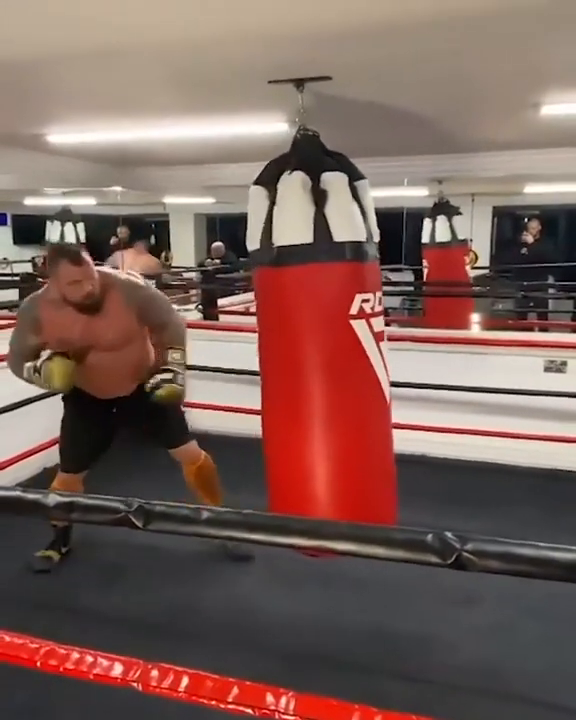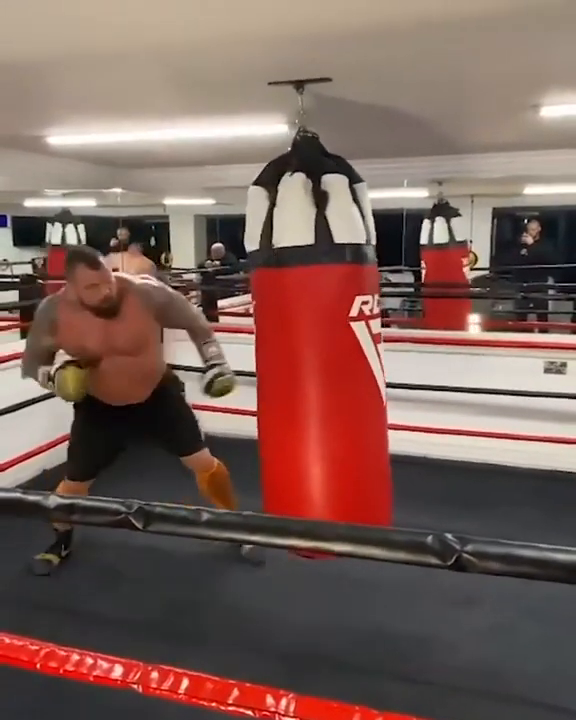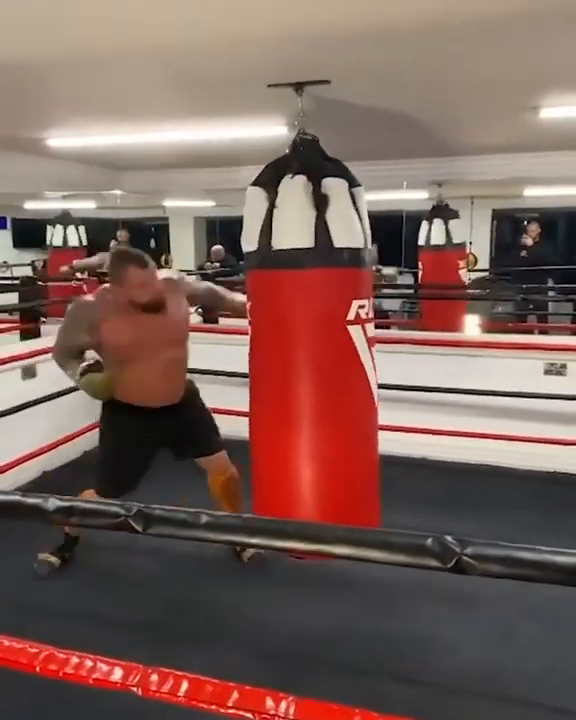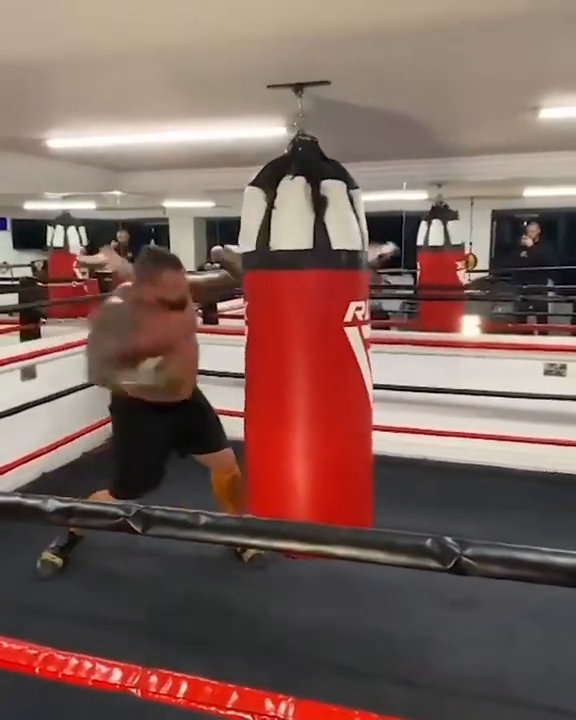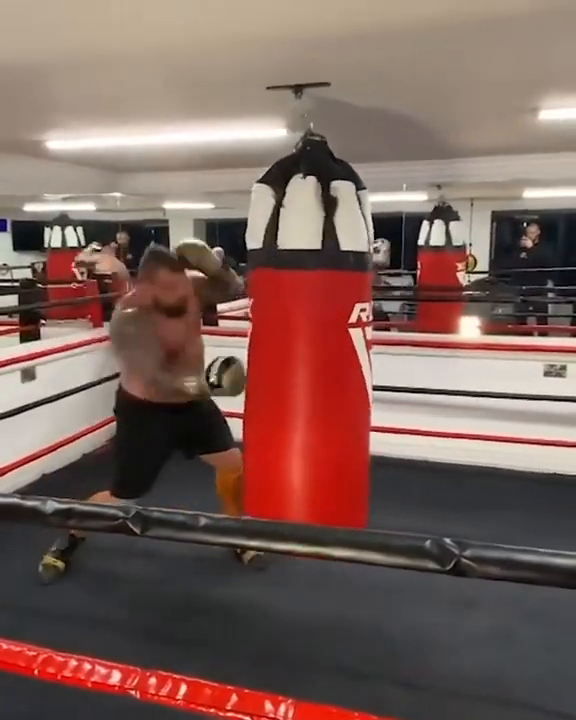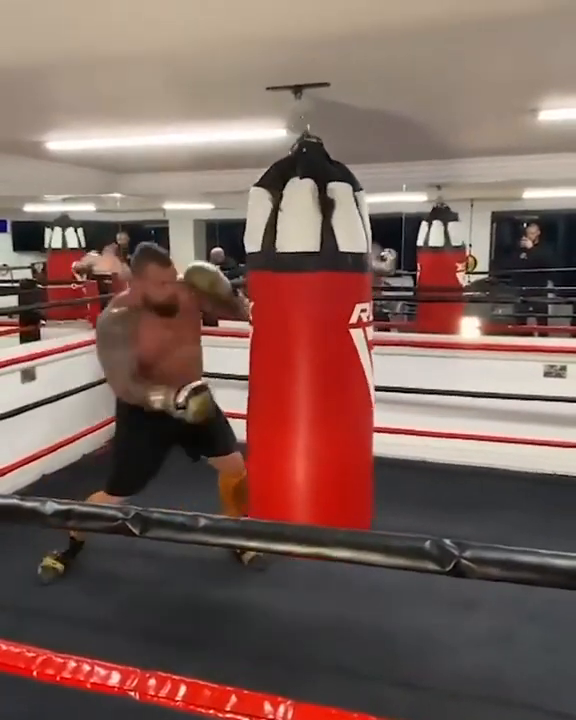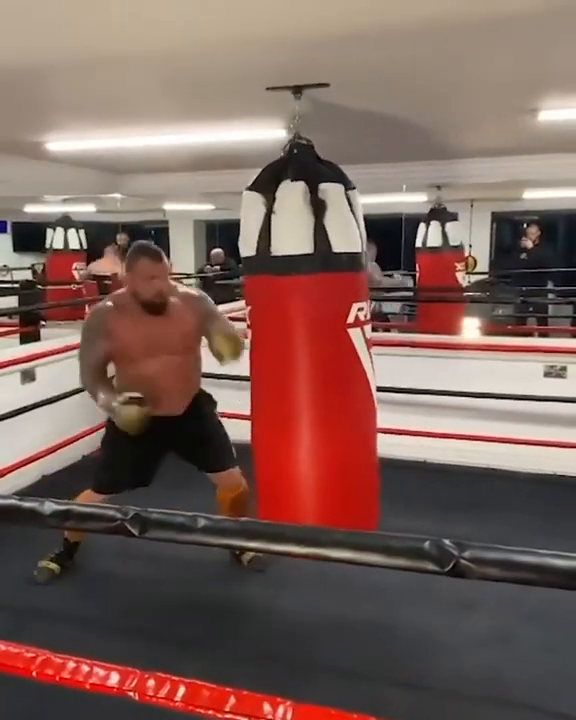
dt=0.1s
person 1, frame 1
left shoulder: (127, 288)
right shoulder: (36, 311)
left elbow: (171, 324)
right elbow: (17, 361)
left wrist: (174, 368)
right wrist: (43, 372)
left hip: (146, 387)
right hip: (87, 398)
left knee: (190, 454)
right knee: (70, 474)
right ankle: (59, 538)
person 1, frame 2
left shoulder: (145, 292)
right shoulder: (53, 312)
left elbow: (193, 320)
right elbow: (31, 362)
left wrist: (215, 361)
right wrist: (55, 378)
left hip: (157, 394)
right hip: (98, 405)
left knee: (202, 461)
right knee: (77, 481)
right ankle: (60, 541)
person 1, frame 3
left shoulder: (171, 285)
right shoulder: (93, 310)
left elbow: (208, 293)
right elbow: (64, 350)
left wrist: (243, 304)
right wrist: (82, 371)
left hip: (182, 400)
right hip: (129, 412)
left knee: (222, 466)
right knee: (108, 492)
right ankle: (66, 541)
person 1, frame 4
left shoulder: (178, 287)
right shoulder: (118, 312)
right elbow: (101, 371)
right wrist: (145, 375)
left hip: (185, 397)
right hip: (139, 410)
left knee: (226, 463)
right knee: (122, 494)
right ankle: (67, 540)
person 1, frame 5
left shoulder: (187, 285)
right shoulder: (129, 320)
left elbow: (230, 288)
right elbow: (156, 378)
left wrist: (215, 266)
right wrist: (210, 378)
left hip: (195, 399)
right hip: (144, 410)
left knee: (232, 462)
right knee: (121, 495)
right ankle: (68, 543)
person 1, frame 6
left shoulder: (187, 290)
right shoulder: (116, 321)
left elbow: (237, 311)
right elbow: (124, 385)
left wrist: (222, 290)
right wrist: (174, 400)
left hip: (194, 401)
right hip: (143, 412)
left knee: (234, 466)
right knee: (116, 494)
right ankle: (70, 546)
person 1, frame 7
left shoulder: (192, 301)
right shoulder: (106, 314)
left elbow: (230, 336)
right elbow: (90, 375)
left wrist: (230, 342)
right wrist: (115, 402)
left hip: (190, 410)
right hip: (134, 416)
left knee: (231, 482)
right knee: (100, 493)
right ankle: (67, 549)
